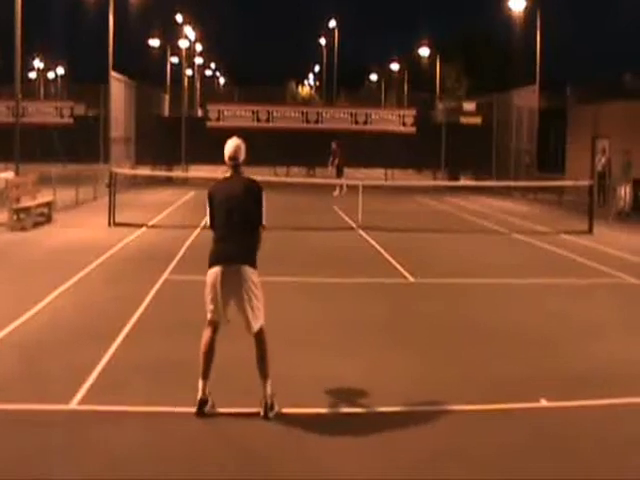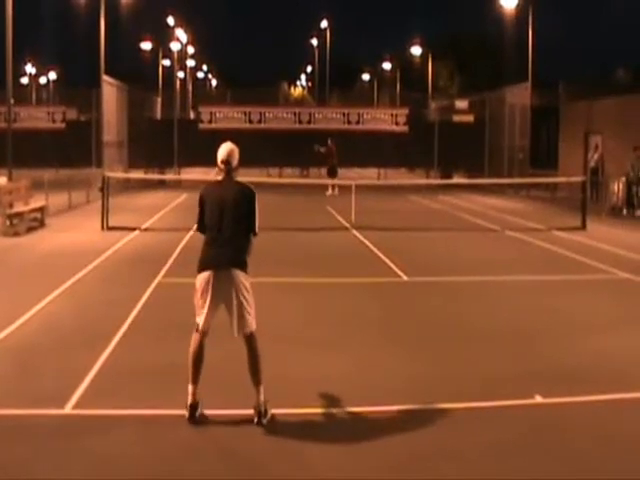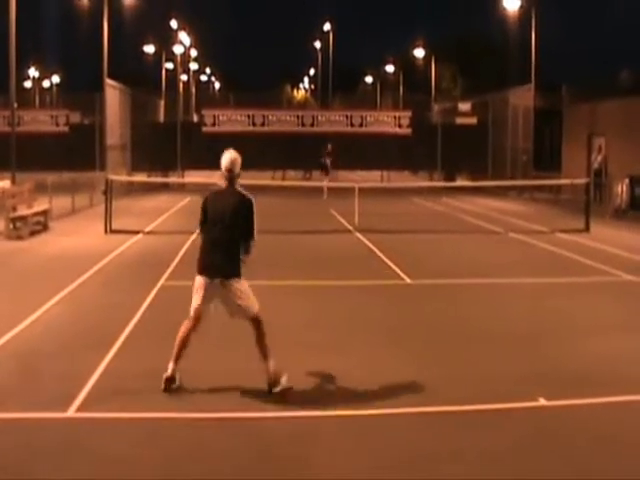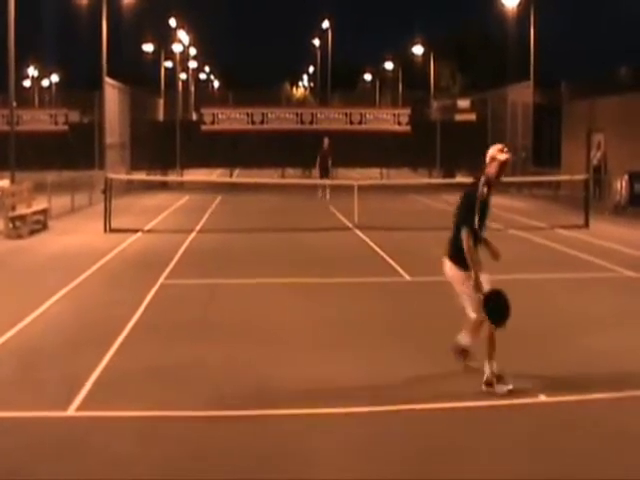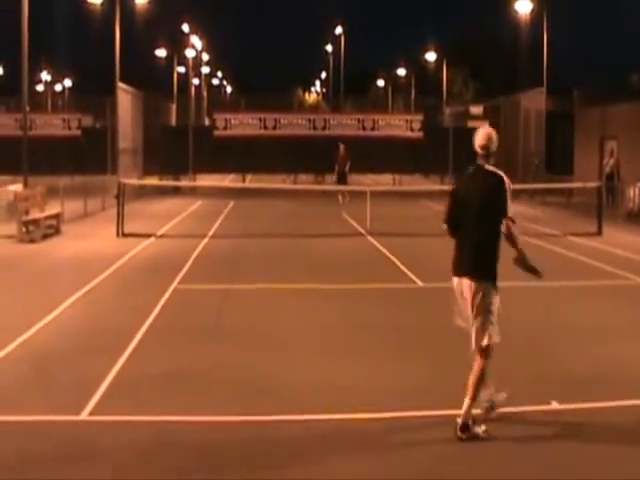
dt=1s
person 1, frame 1
left shoulder: (214, 190)
right shoulder: (254, 188)
right elbow: (258, 231)
left hip: (217, 263)
right hip: (244, 264)
left knee: (212, 326)
right knee: (259, 330)
left ankle: (202, 393)
right ankle: (267, 397)
person 1, frame 2
left shoulder: (206, 192)
right shoulder: (247, 193)
right elbow: (250, 238)
left hip: (207, 266)
right hip: (235, 269)
left knee: (200, 331)
right knee: (250, 336)
left ankle: (192, 399)
right ankle: (260, 404)
person 1, frame 3
left shoulder: (210, 198)
right shoulder: (245, 201)
left elbow: (204, 233)
right elbow: (248, 242)
left hip: (205, 269)
right hip: (229, 274)
left knee: (193, 319)
right knee: (256, 319)
left ankle: (170, 373)
right ankle: (272, 377)
person 1, frame 4
left shoulder: (482, 188)
right shoulder: (478, 193)
right elbow: (467, 236)
left wrist: (486, 243)
right wrist: (476, 275)
left hip: (463, 262)
right hip: (460, 264)
left knee: (484, 311)
left ankle: (462, 342)
right ankle: (491, 376)
person 1, frame 5
left shoulder: (462, 180)
right shoulder: (498, 180)
left elbow: (450, 227)
right elbow: (507, 226)
right wrist: (520, 250)
left hip: (460, 271)
right hip: (484, 275)
left knee: (480, 339)
right knee: (485, 349)
left ankle: (486, 393)
right ankle: (466, 419)
